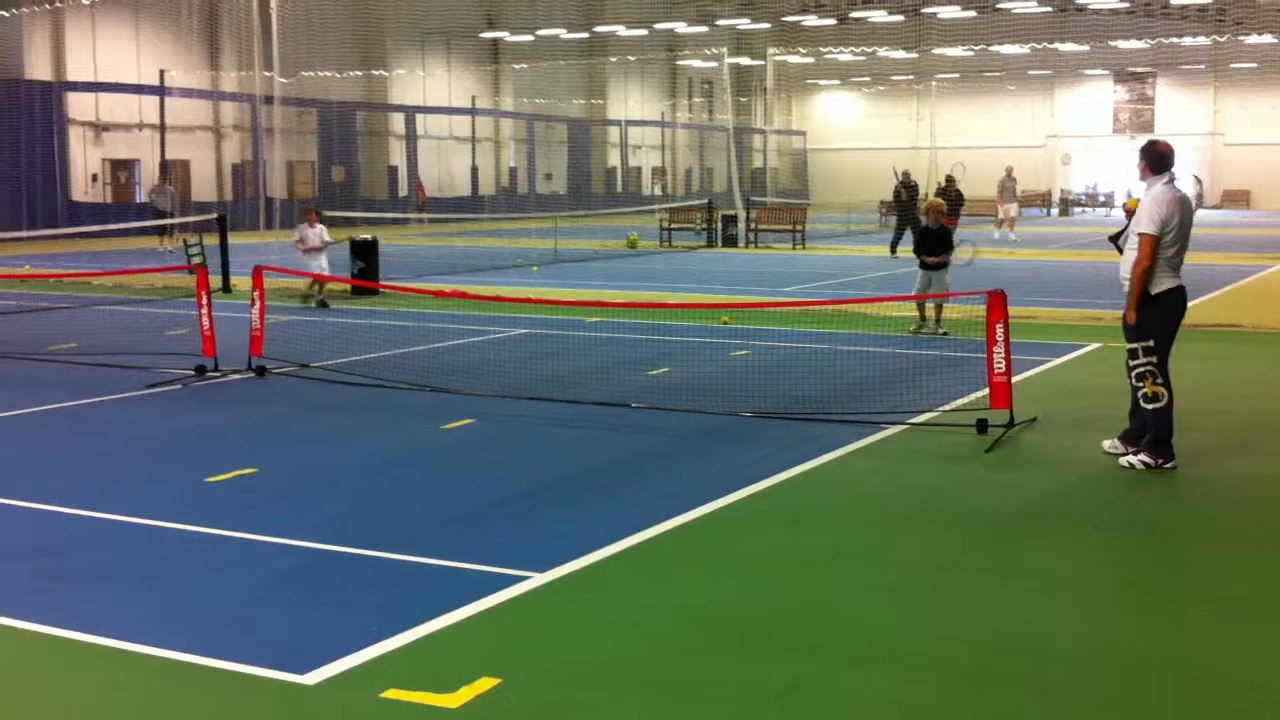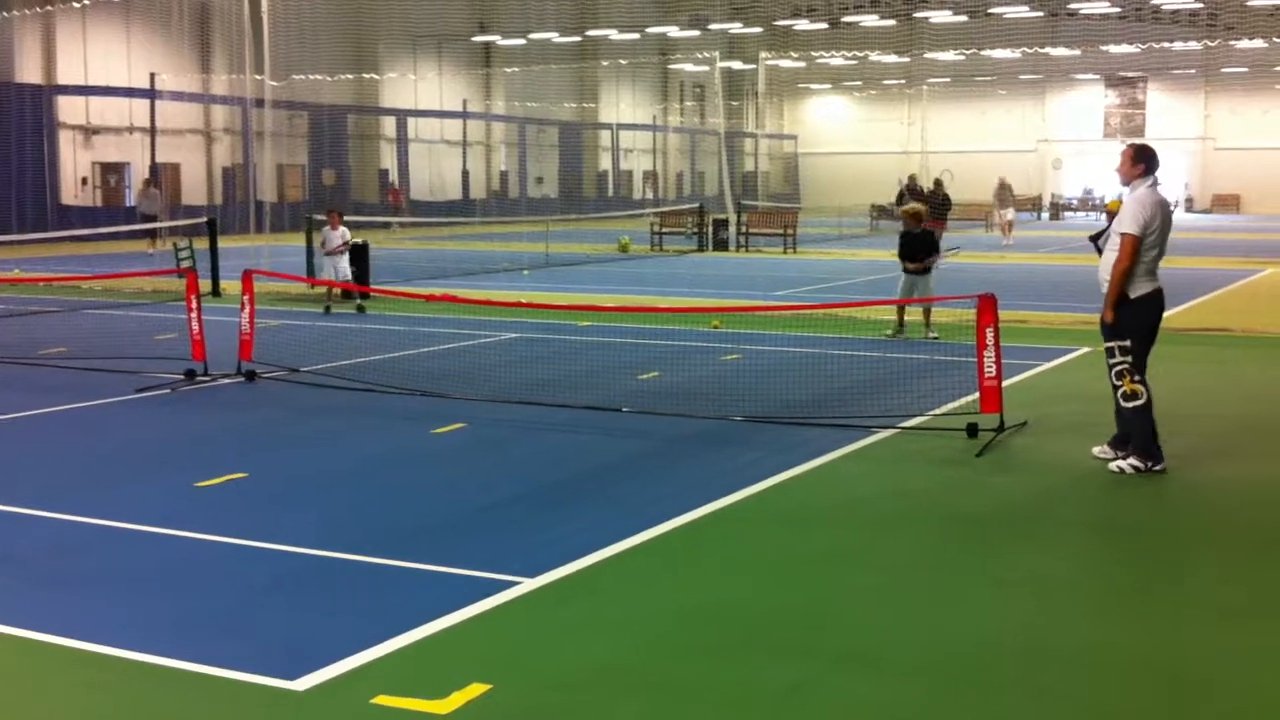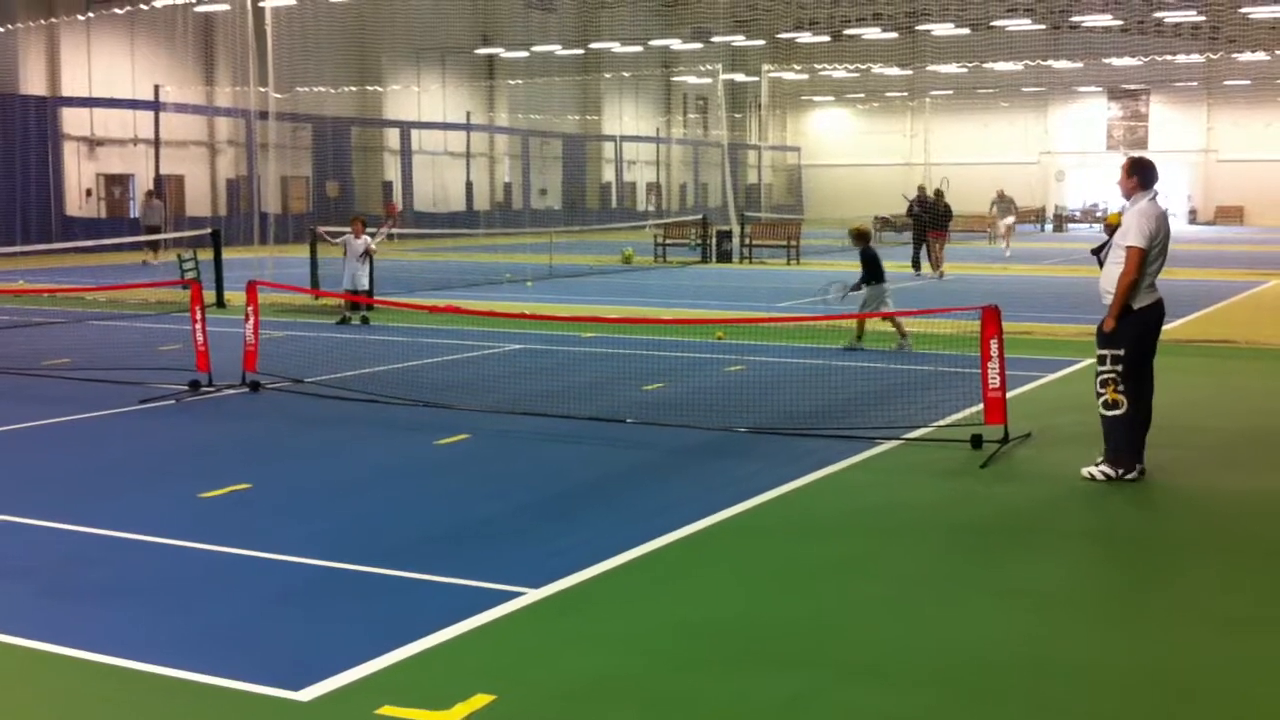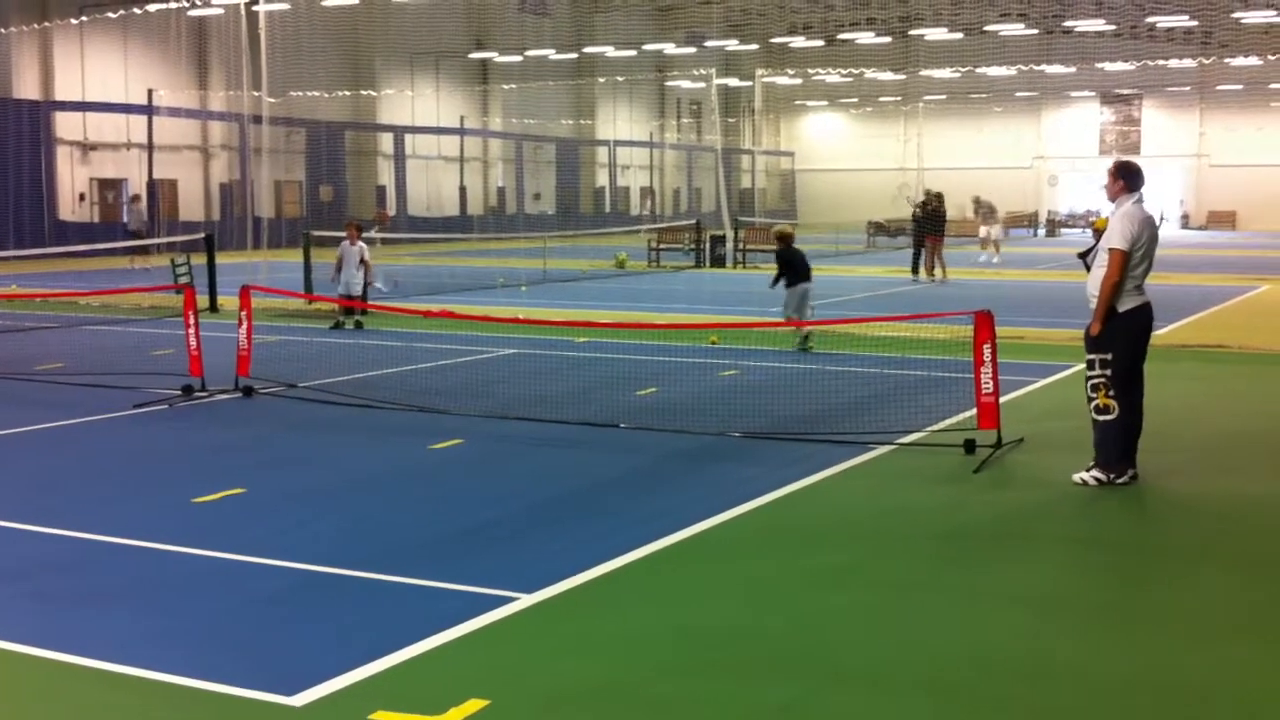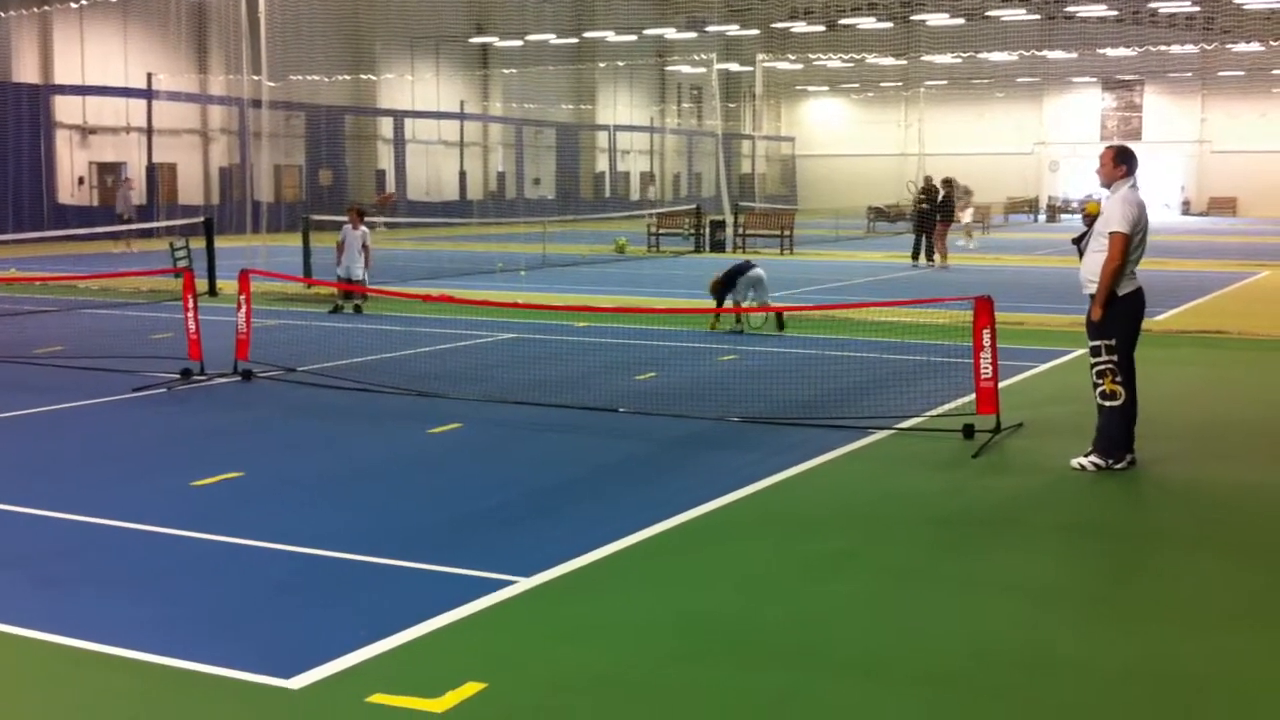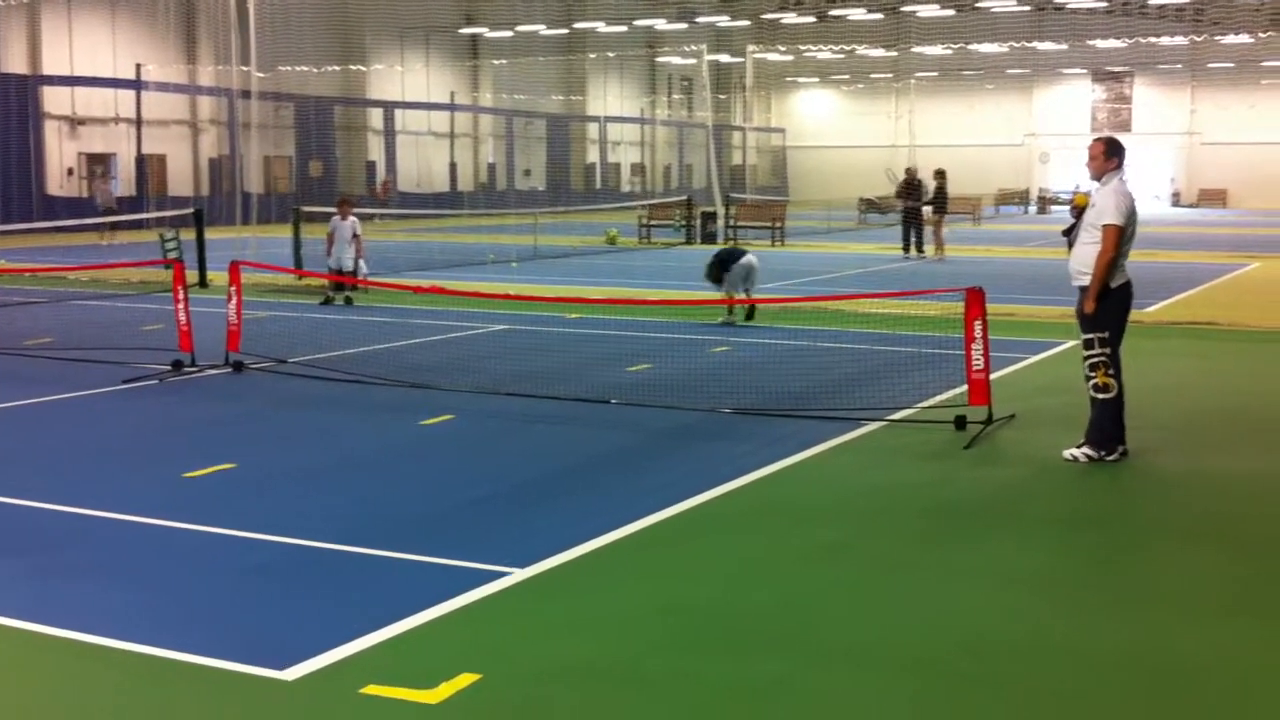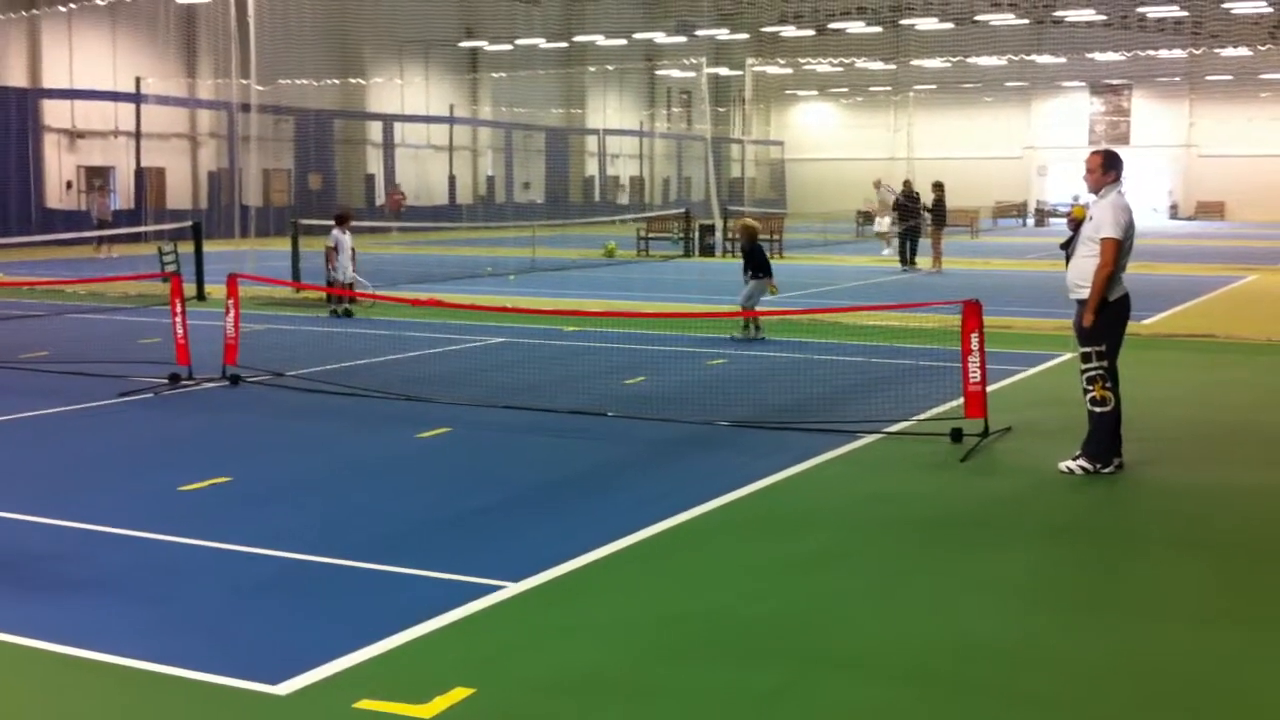
dt=0.5s
person 1, frame 1
left shoulder: (1155, 200)
right shoulder: (1181, 199)
left elbow: (1145, 261)
left wrist: (1132, 306)
right wrist: (1136, 223)
left hip: (1153, 298)
right hip: (1168, 293)
left knee: (1149, 374)
right knee: (1143, 370)
left ankle: (1159, 451)
right ankle: (1136, 436)
person 1, frame 2
left shoulder: (1137, 202)
right shoulder: (1158, 202)
left elbow: (1125, 261)
left wrist: (1109, 305)
right wrist: (1117, 223)
left hip: (1130, 300)
right hip: (1146, 296)
left knee: (1126, 377)
right knee: (1127, 374)
left ankle: (1146, 454)
right ankle: (1125, 442)
person 1, frame 3
left shoulder: (1140, 215)
right shoulder: (1153, 212)
left elbow: (1130, 273)
left wrist: (1112, 316)
right wrist: (1116, 235)
left hip: (1130, 312)
right hip: (1146, 308)
left knee: (1111, 387)
right knee: (1135, 386)
left ankle: (1120, 461)
right ankle: (1128, 458)
person 1, frame 4
left shoulder: (1124, 218)
right shoulder: (1143, 217)
left elbow: (1114, 276)
left wrist: (1098, 319)
right wrist: (1104, 240)
left hip: (1117, 316)
right hip: (1135, 311)
left knee: (1104, 391)
right knee: (1127, 390)
left ankle: (1111, 467)
right ankle: (1123, 462)
person 1, frame 5
left shoulder: (1121, 201)
right shoulder: (1128, 199)
left elbow: (1115, 259)
left wrist: (1098, 304)
right wrist: (1095, 224)
left hip: (1114, 300)
right hip: (1123, 298)
left knee: (1108, 377)
right knee: (1119, 376)
left ankle: (1110, 452)
right ankle: (1120, 447)
person 1, frame 6
left shoulder: (1113, 194)
right shoulder: (1105, 191)
left elbow: (1108, 251)
left wrist: (1092, 296)
right wrist: (1082, 217)
left hip: (1104, 292)
right hip: (1100, 290)
left knee: (1100, 368)
right knee: (1103, 367)
left ankle: (1103, 444)
right ankle: (1110, 439)
person 1, frame 7
left shoulder: (1112, 207)
right shoulder: (1103, 204)
left elbow: (1107, 264)
left wrist: (1090, 310)
right wrist: (1079, 229)
left hip: (1101, 306)
right hip: (1096, 304)
left knee: (1097, 381)
right knee: (1100, 380)
left ankle: (1099, 456)
right ankle: (1106, 451)
